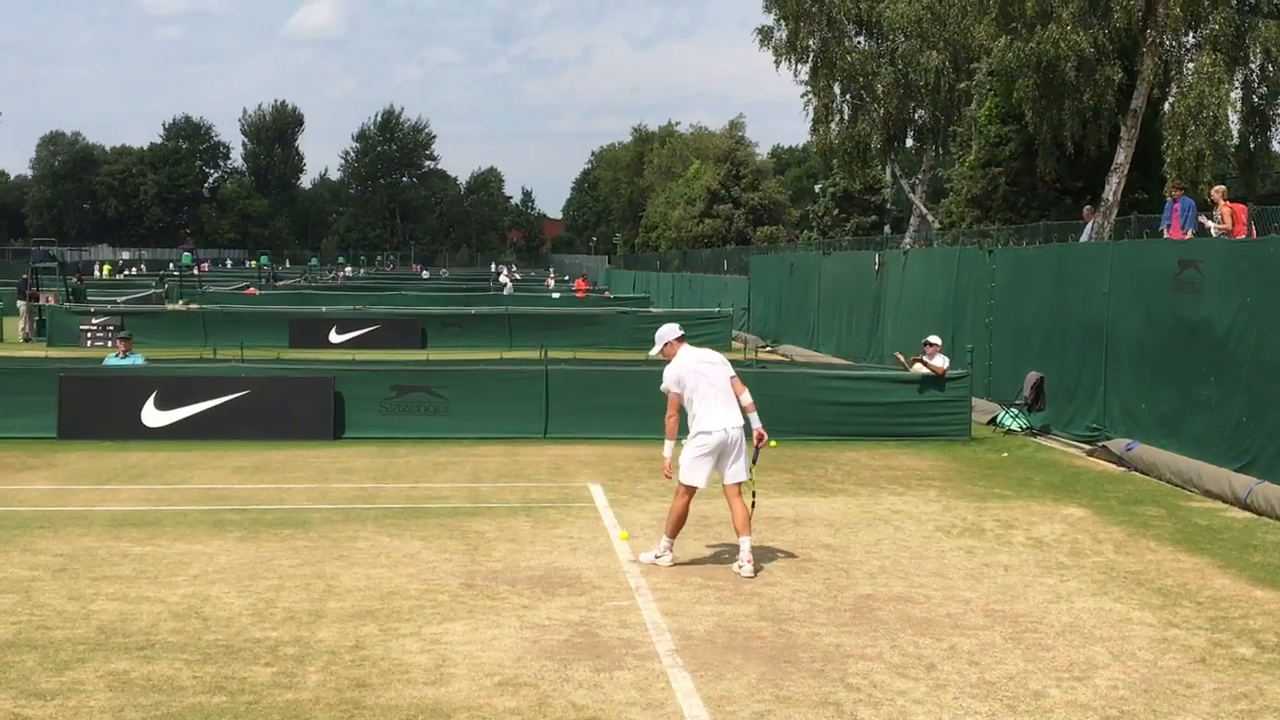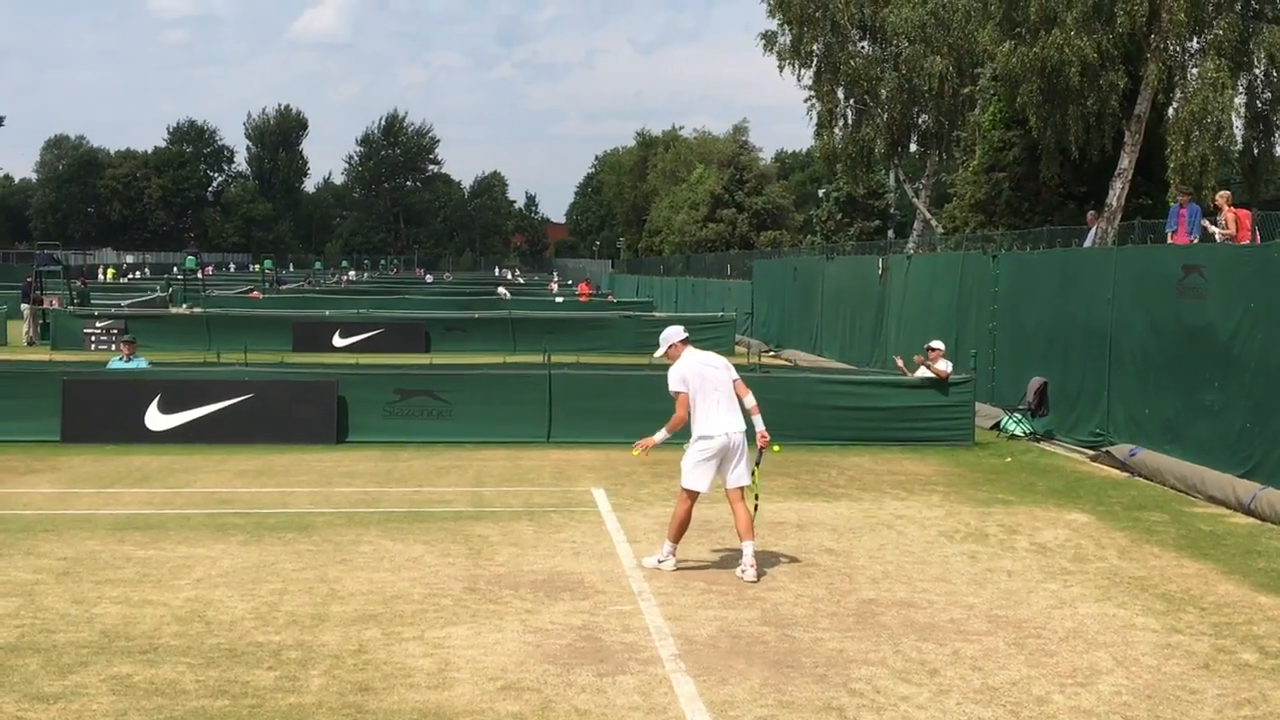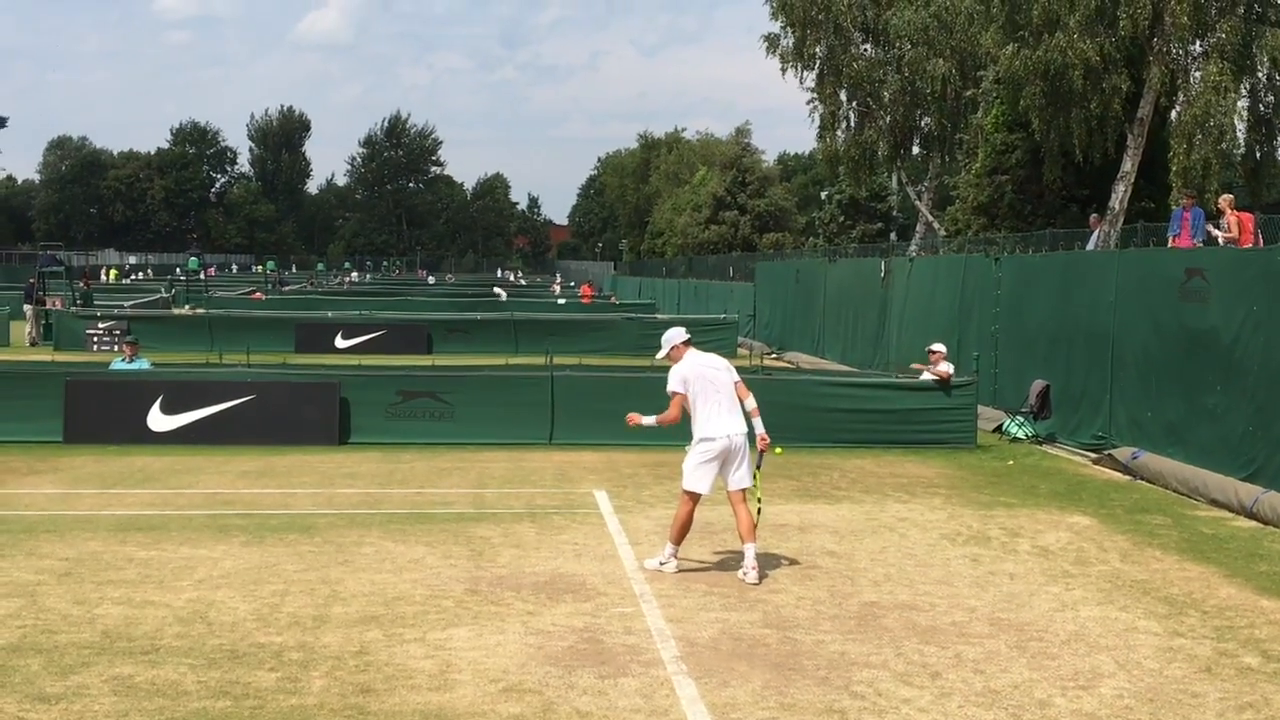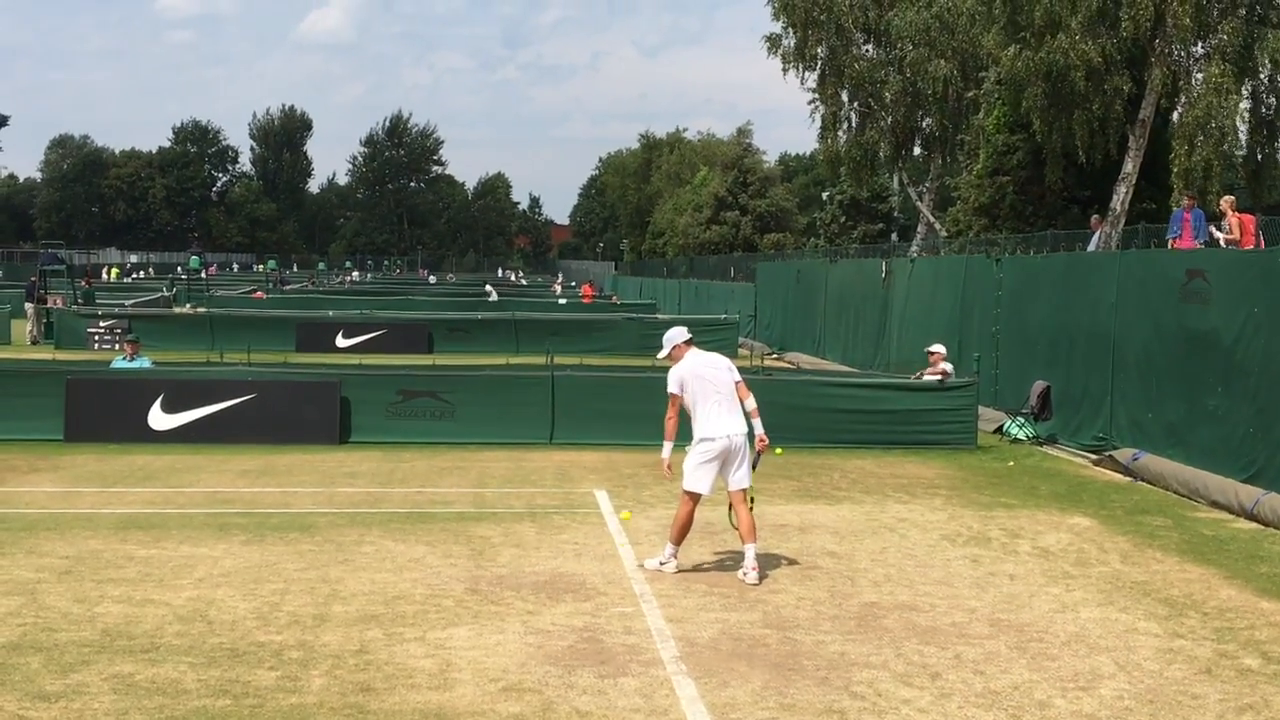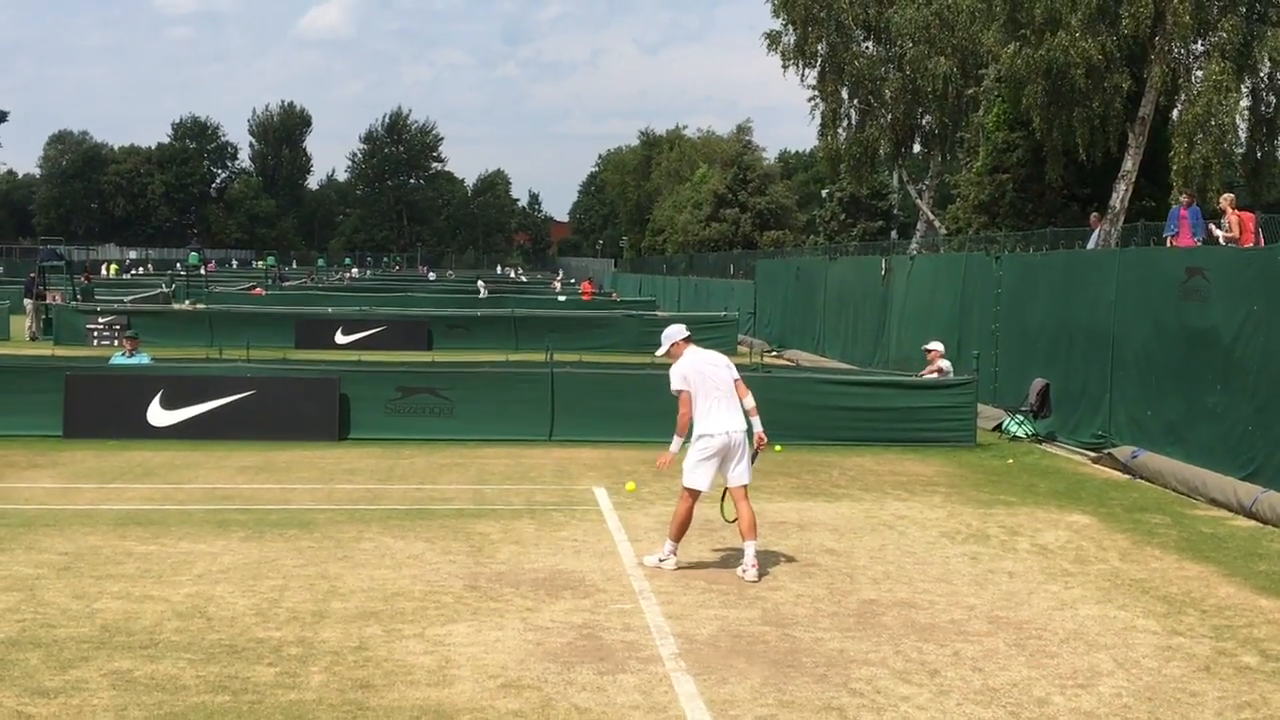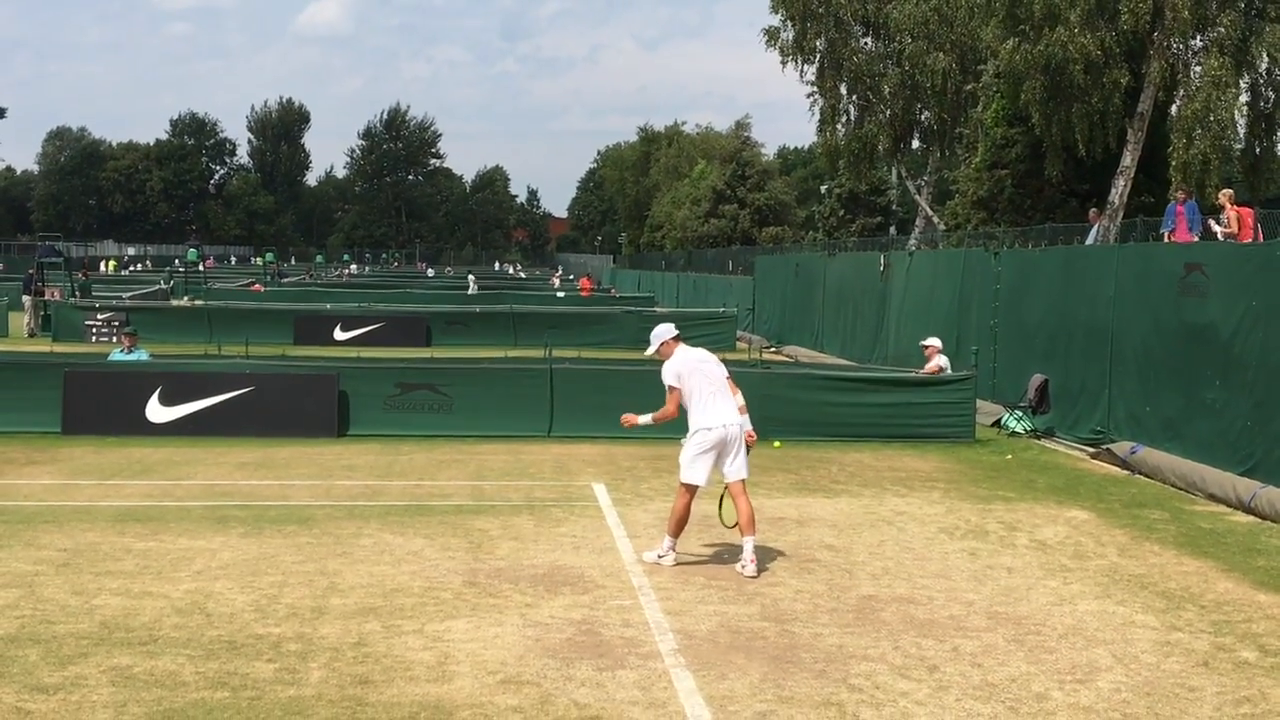
dt=0.2s
person 1, frame 1
left shoulder: (674, 368)
right shoulder: (715, 356)
left elbow: (672, 415)
right elbow: (742, 392)
left wrist: (667, 455)
right wrist: (756, 425)
left hip: (706, 434)
right hip: (734, 430)
left knee: (683, 493)
right knee: (734, 495)
left ankle: (664, 552)
right ankle: (745, 558)
person 1, frame 2
left shoulder: (678, 369)
right shoulder: (718, 359)
left elbow: (682, 416)
right elbow: (746, 394)
left wrist: (656, 438)
right wrist: (760, 428)
left hip: (708, 438)
right hip: (736, 434)
left knee: (686, 498)
right knee: (737, 499)
left ankle: (667, 556)
right ankle: (749, 563)
person 1, frame 3
left shoulder: (679, 370)
right shoulder: (720, 361)
left elbow: (674, 415)
right elbow: (746, 397)
left wrist: (644, 420)
right wrist: (760, 430)
left hip: (709, 440)
right hip: (737, 436)
left knee: (688, 500)
right knee: (739, 501)
left ankle: (668, 558)
right ankle: (750, 565)
person 1, frame 4
left shoulder: (679, 371)
right shoulder: (722, 360)
left elbow: (672, 416)
right elbow: (747, 397)
left wrist: (666, 453)
right wrist: (759, 431)
left hip: (710, 440)
right hip: (738, 436)
left knee: (688, 500)
right knee: (741, 502)
left ankle: (668, 558)
right ankle: (750, 565)
person 1, frame 5
left shoulder: (680, 368)
right shoulder: (720, 358)
left elbow: (685, 415)
right elbow: (745, 395)
left wrist: (673, 449)
right wrist: (758, 428)
left hip: (709, 436)
right hip: (737, 433)
left knee: (687, 497)
right knee: (741, 498)
left ankle: (667, 555)
right ankle: (750, 563)
person 1, frame 6
left shoulder: (672, 365)
right shoulder: (708, 355)
left elbow: (672, 410)
right elbow: (735, 393)
left wrist: (641, 420)
right wrist: (748, 426)
left hip: (706, 430)
right hip: (734, 426)
left knee: (685, 493)
right knee: (739, 493)
left ankle: (667, 551)
right ankle: (749, 558)
